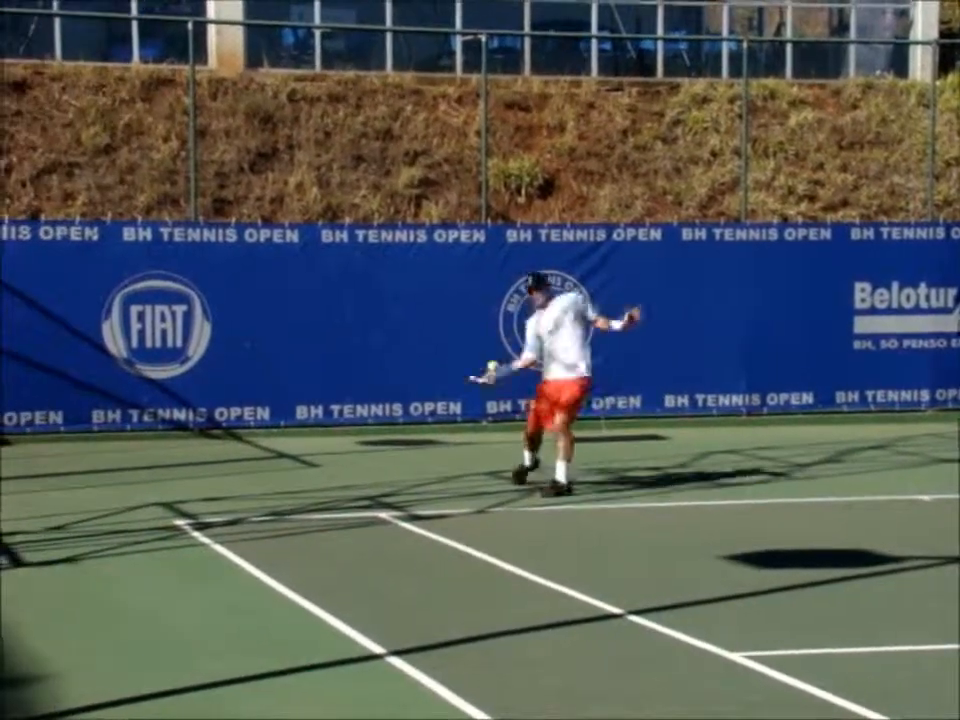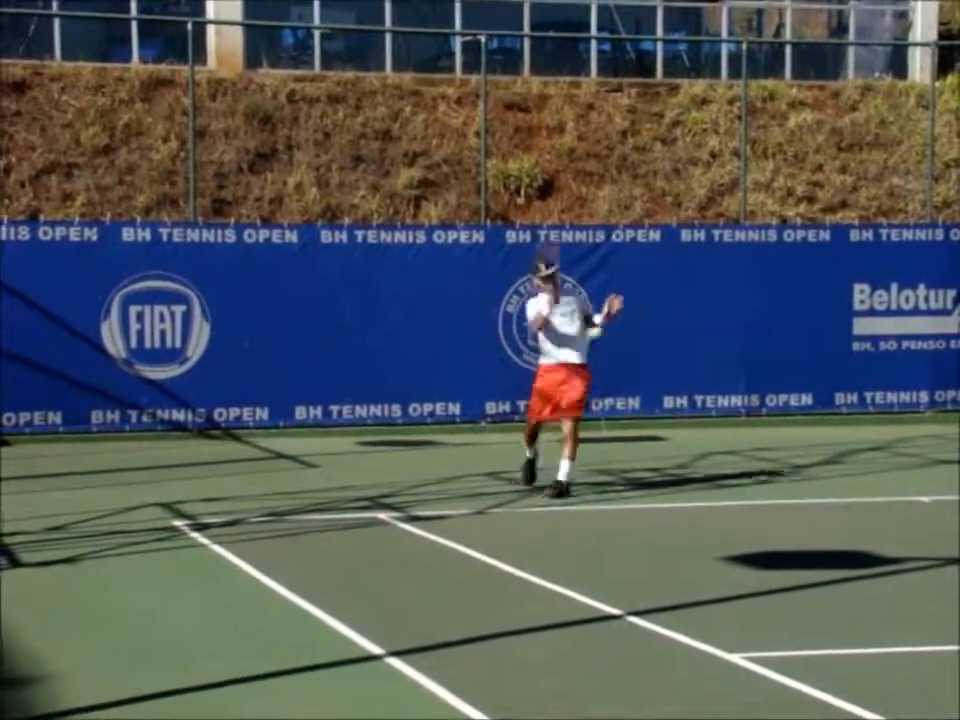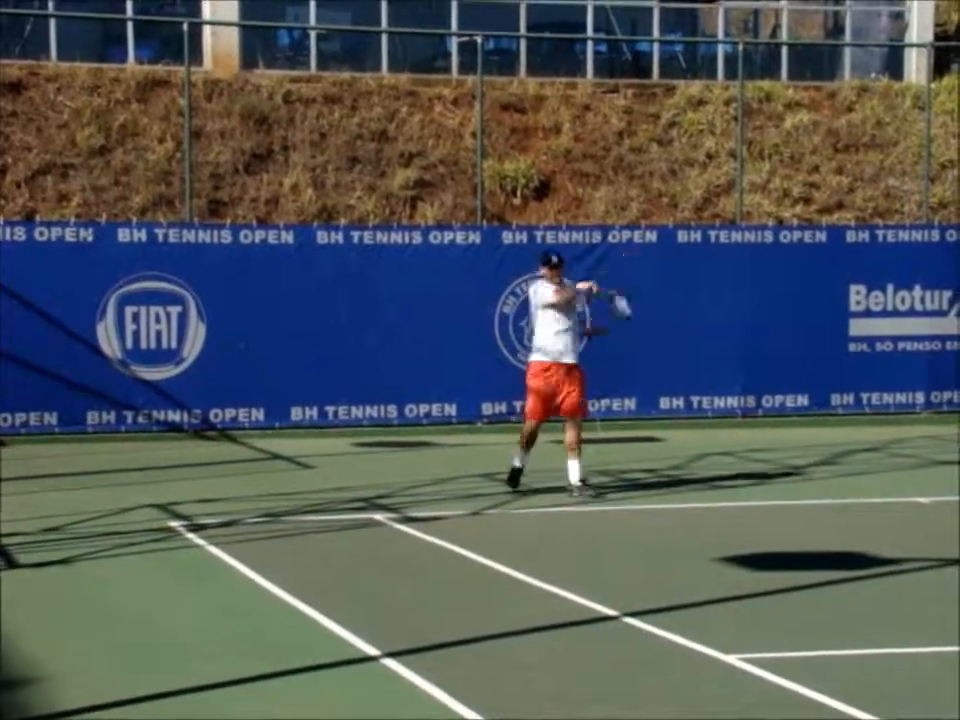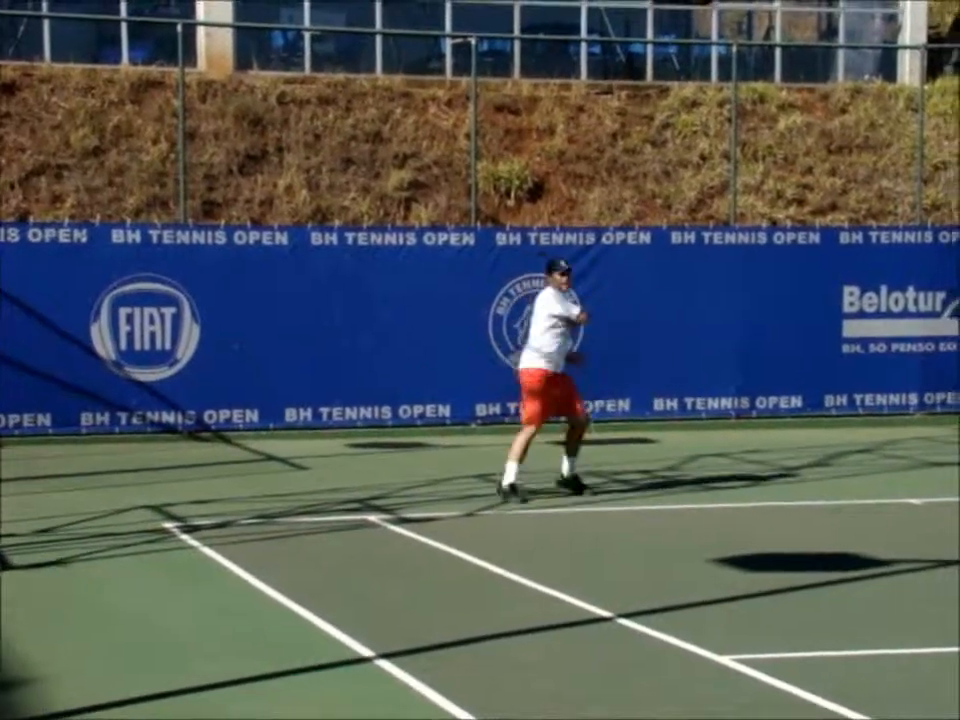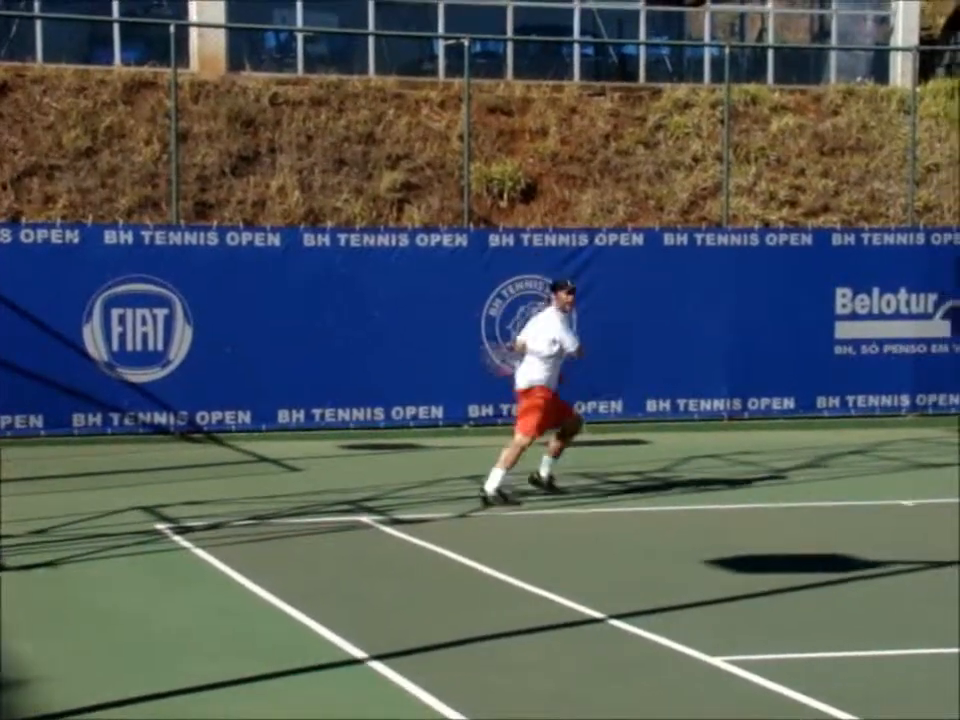
dt=0.1s
person 1, frame 1
left shoulder: (573, 300)
right shoulder: (533, 323)
left elbow: (597, 321)
right elbow: (530, 359)
left wrist: (621, 323)
right wrist: (502, 371)
left hip: (577, 378)
right hip: (551, 380)
left knee: (561, 422)
right knee: (532, 429)
left ankle: (562, 481)
right ankle: (529, 461)
person 1, frame 2
left shoulder: (575, 295)
right shoulder: (533, 303)
left elbow: (590, 322)
right elbow: (538, 326)
left wrist: (607, 314)
right wrist: (548, 304)
left hip: (579, 366)
right hip: (550, 367)
left knee: (570, 420)
right knee: (534, 420)
left ankle: (563, 481)
right ankle: (530, 457)
person 1, frame 3
left shoulder: (568, 287)
right shoulder: (537, 289)
right elbow: (560, 299)
right wrist: (581, 288)
left hip: (570, 365)
right hip: (542, 364)
left knee: (574, 420)
right knee: (533, 421)
left ankle: (576, 481)
right ankle: (518, 466)
person 1, frame 4
left shoulder: (561, 298)
right shoulder: (549, 296)
right elbow: (582, 317)
left wrist: (567, 353)
right wrist: (579, 312)
left hip: (553, 372)
right hip: (536, 370)
left knee: (580, 418)
right knee: (531, 425)
left ankle: (569, 475)
right ankle: (508, 483)
person 1, frame 5
left shoulder: (542, 317)
right shoulder: (556, 319)
left elbow: (518, 346)
right elbow: (577, 352)
left hip: (543, 387)
right hip: (535, 387)
left knee: (574, 423)
right knee: (523, 438)
left ankle: (543, 475)
right ankle: (491, 490)
